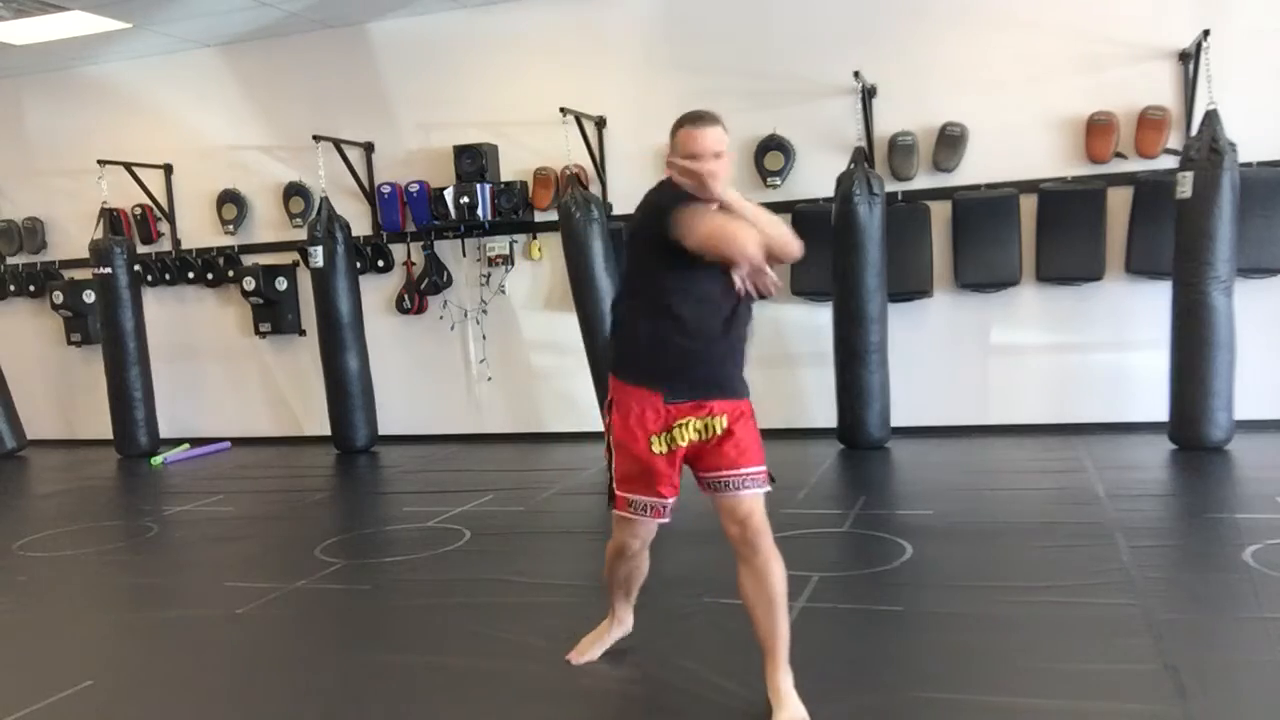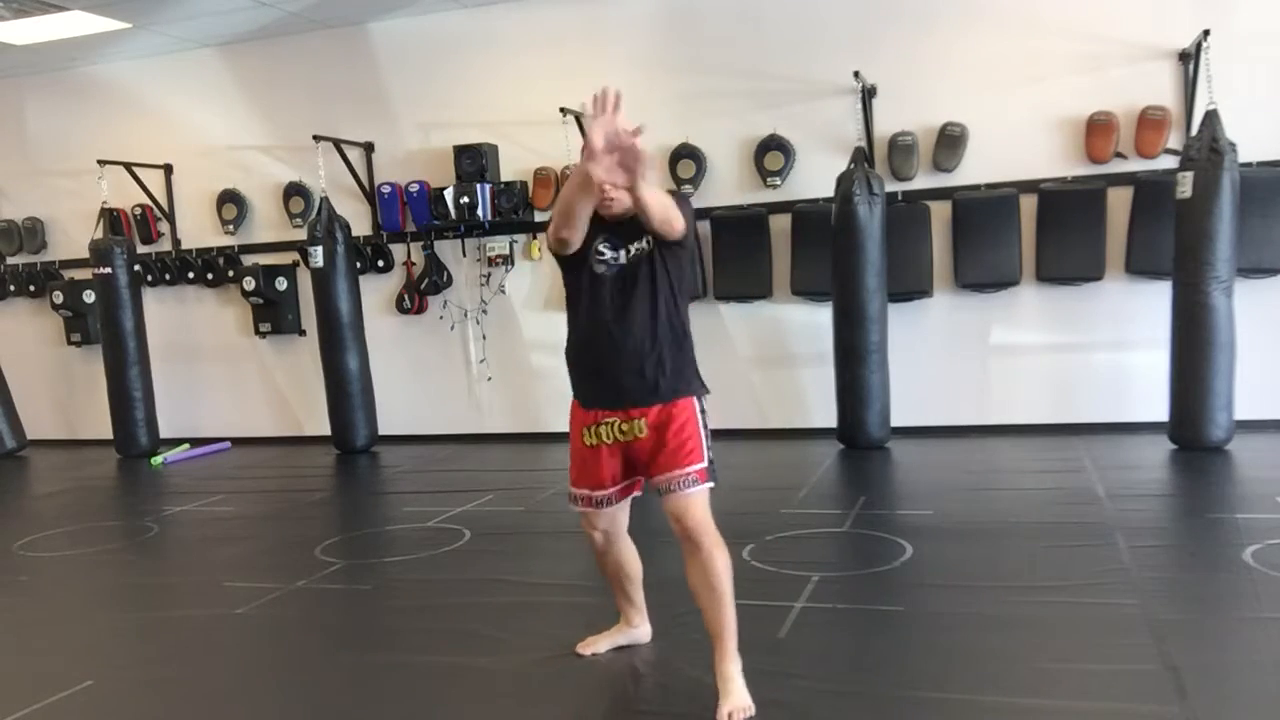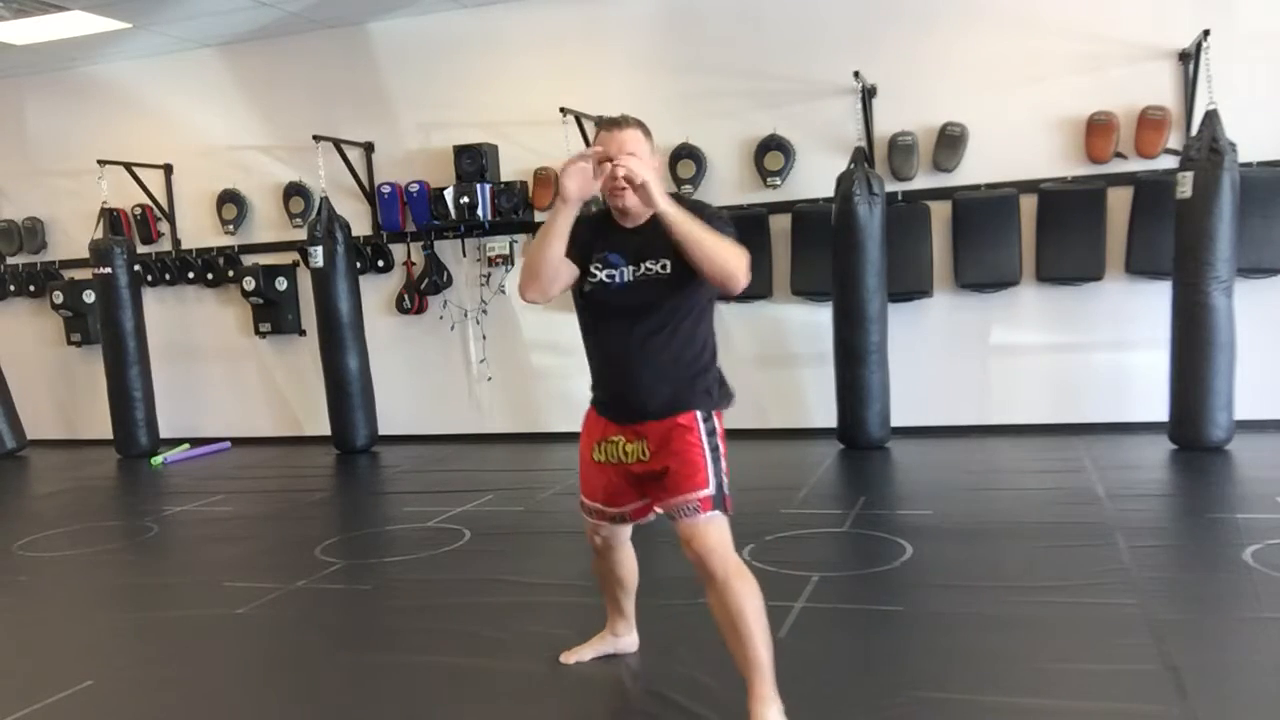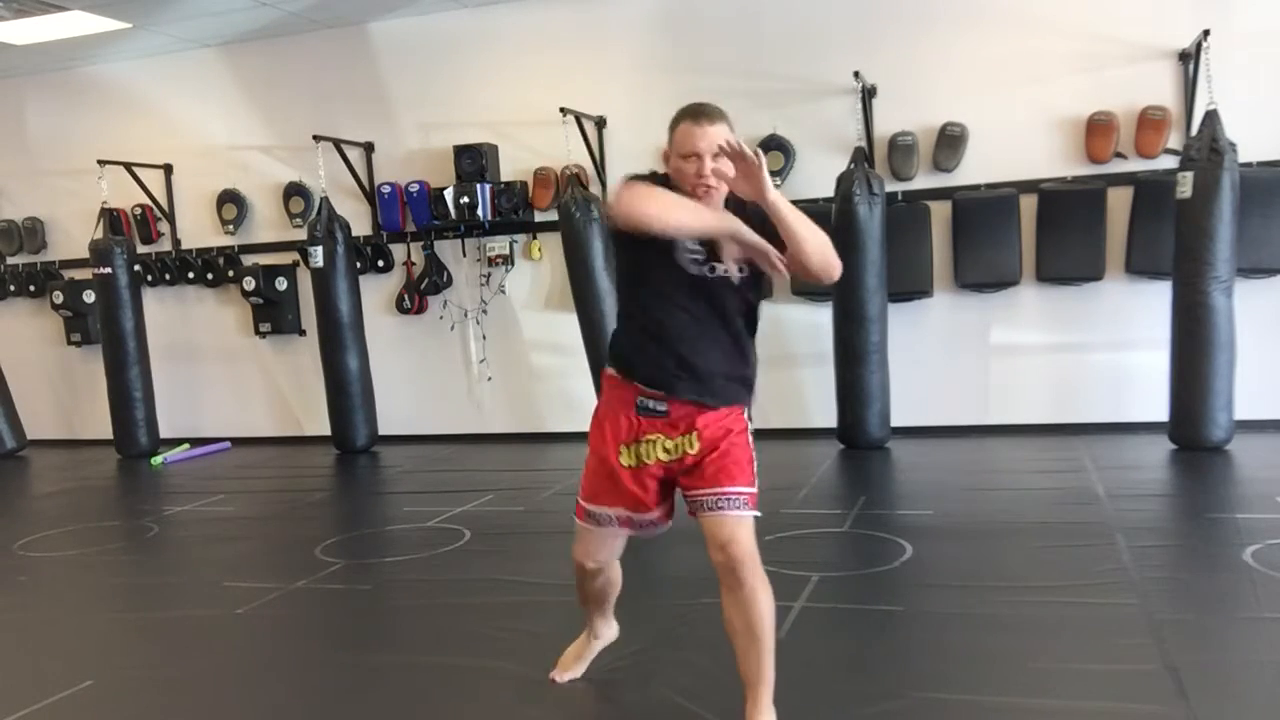
dt=1s
person 1, frame 1
left shoulder: (723, 206)
right shoulder: (665, 202)
left elbow: (788, 250)
right elbow: (734, 240)
left wrist: (742, 209)
right wrist: (748, 258)
left hip: (721, 397)
right hip: (645, 395)
left knee: (751, 531)
right knee: (633, 529)
right ankle: (619, 616)
person 1, frame 2
left shoulder: (659, 213)
right shoulder: (577, 232)
left elbow: (670, 223)
right elbow: (563, 229)
left wrist: (634, 171)
right wrist: (592, 155)
left hip: (670, 399)
right hip: (598, 409)
left knee: (693, 526)
right knee: (601, 525)
left ankle: (728, 664)
right ankle: (634, 622)
person 1, frame 3
left shoulder: (692, 215)
right shoulder: (587, 230)
left elbow: (735, 276)
right elbow: (533, 289)
left wrist: (658, 203)
right wrist: (565, 207)
left hip: (684, 412)
right hip: (611, 415)
left knee: (709, 549)
right knee: (604, 533)
right ankle: (620, 630)
person 1, frame 4
left shoulder: (751, 217)
right shoulder: (651, 194)
left elbow: (826, 270)
right elbow: (630, 209)
left wrist: (768, 199)
right wrist: (728, 228)
left hip: (717, 411)
right hip: (636, 405)
left knee: (735, 555)
right knee: (592, 552)
right ankle: (596, 629)
